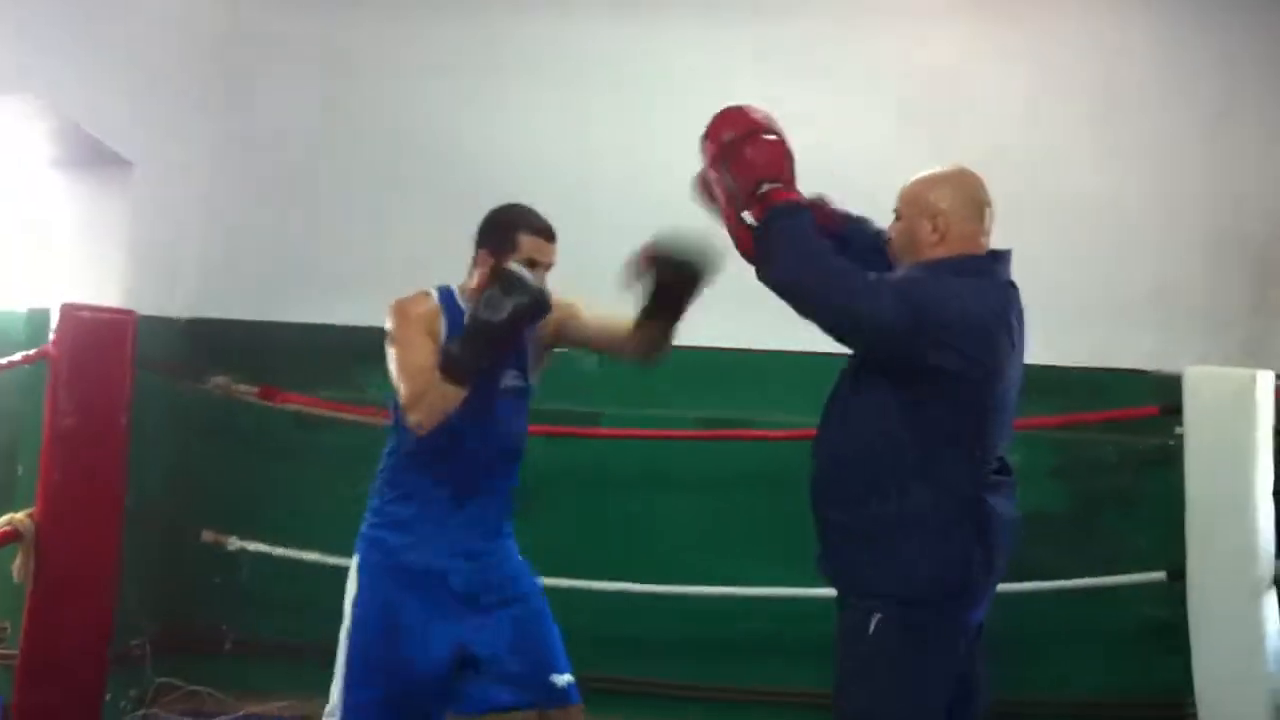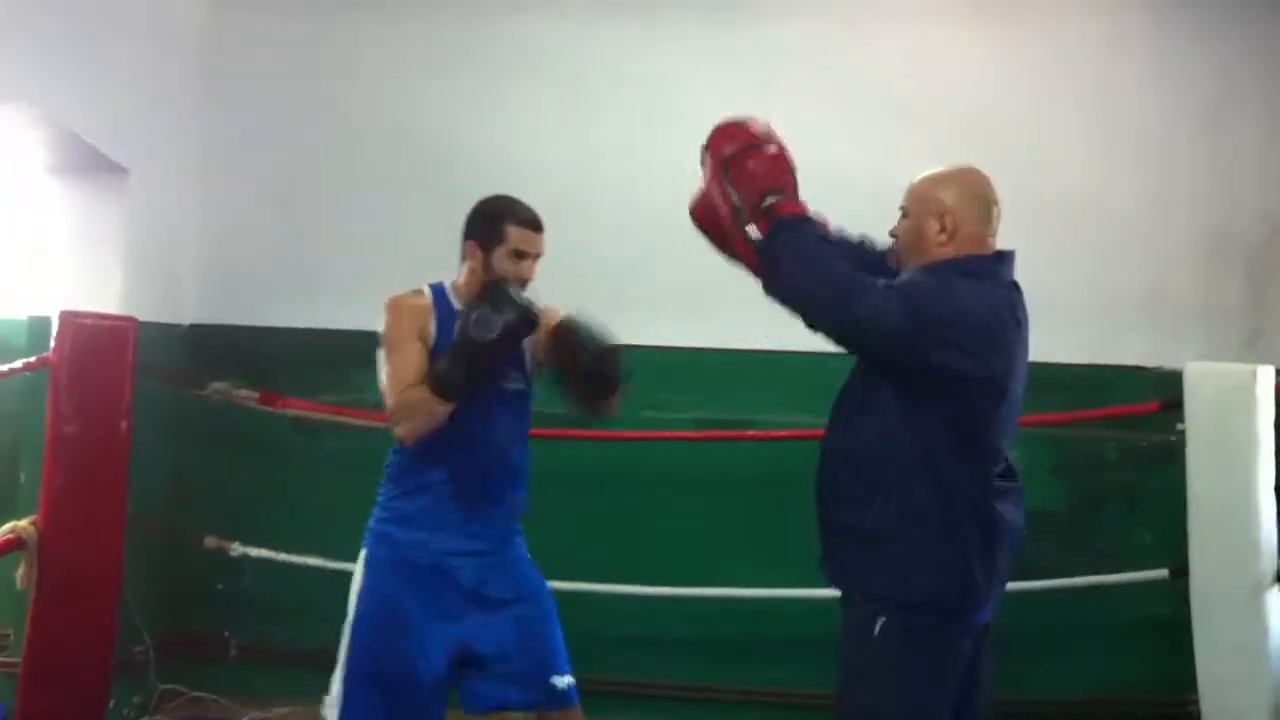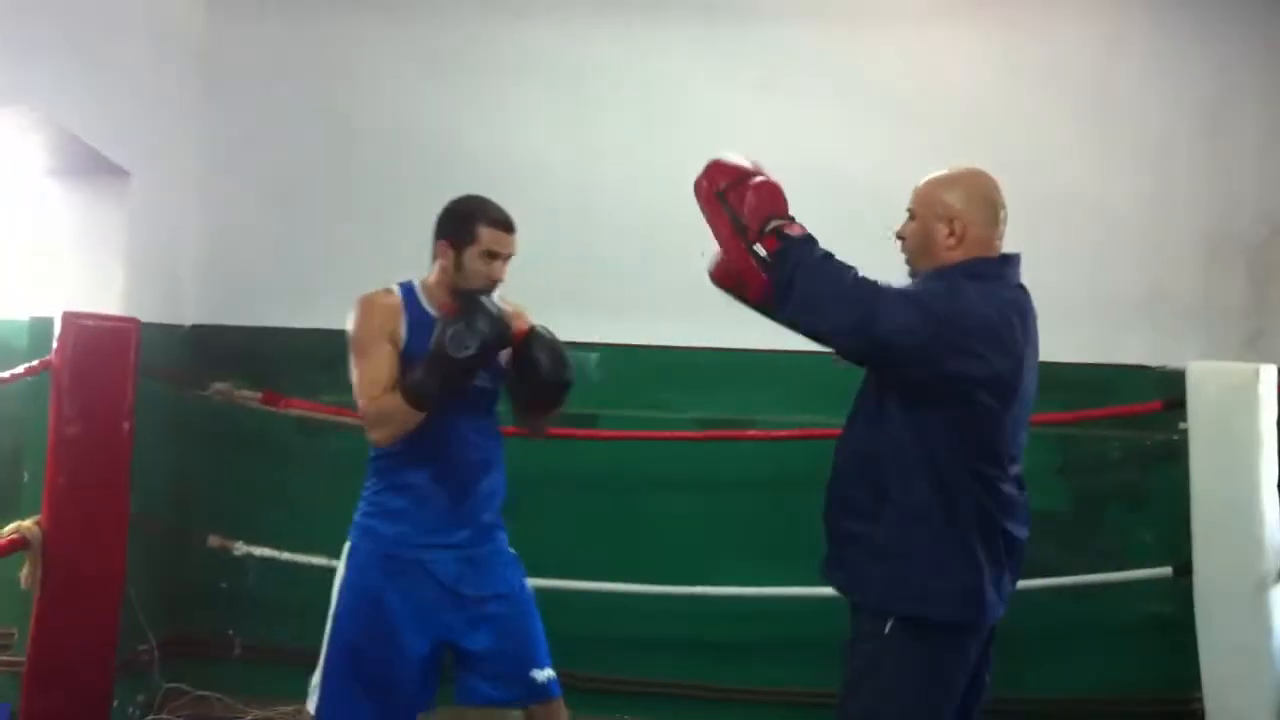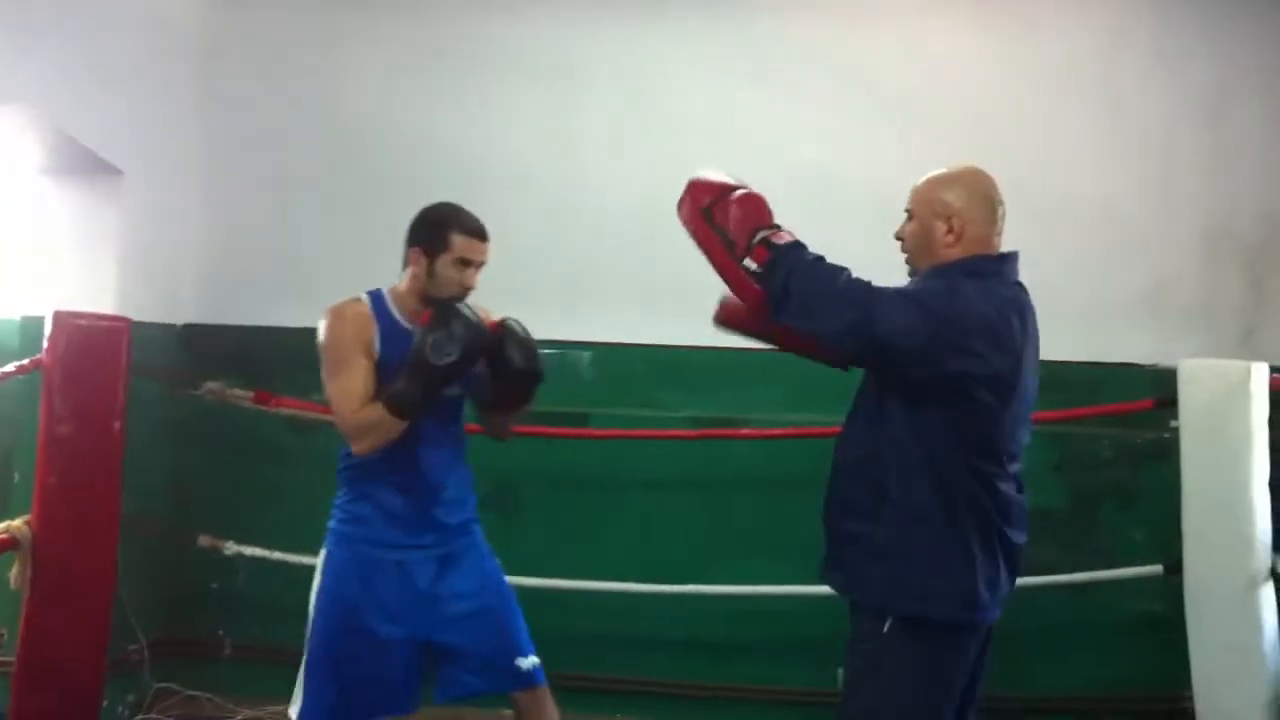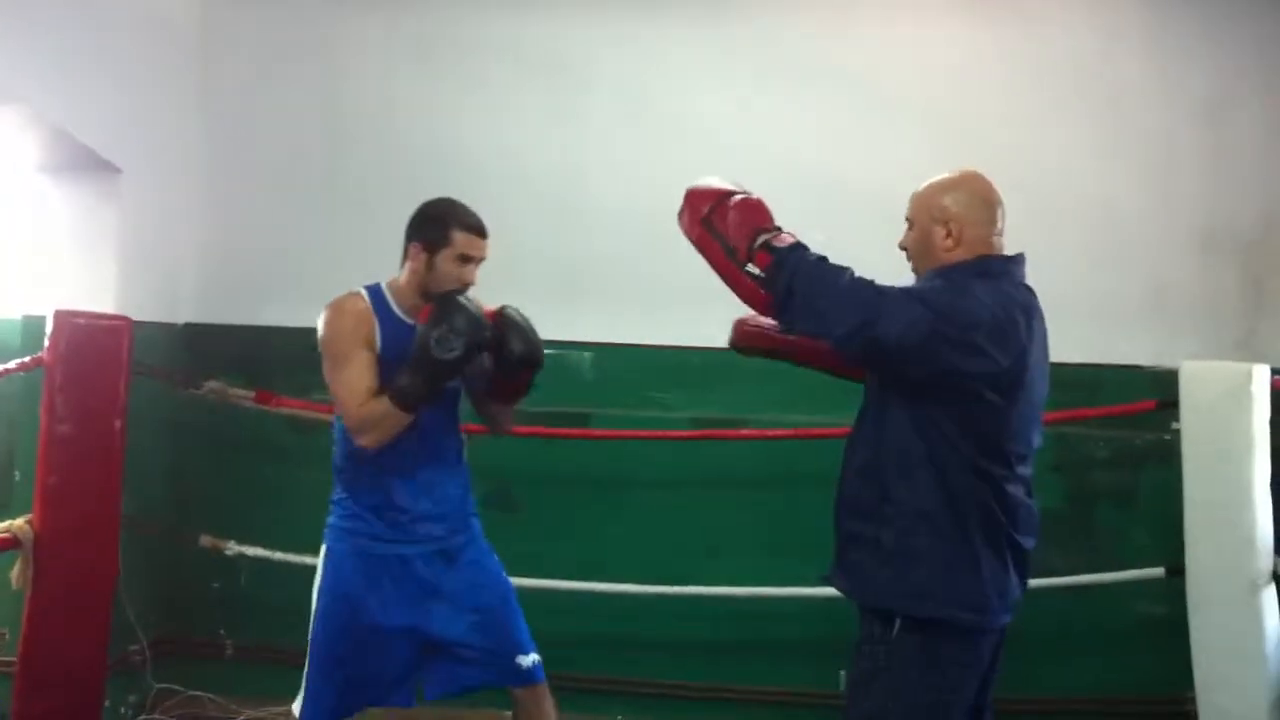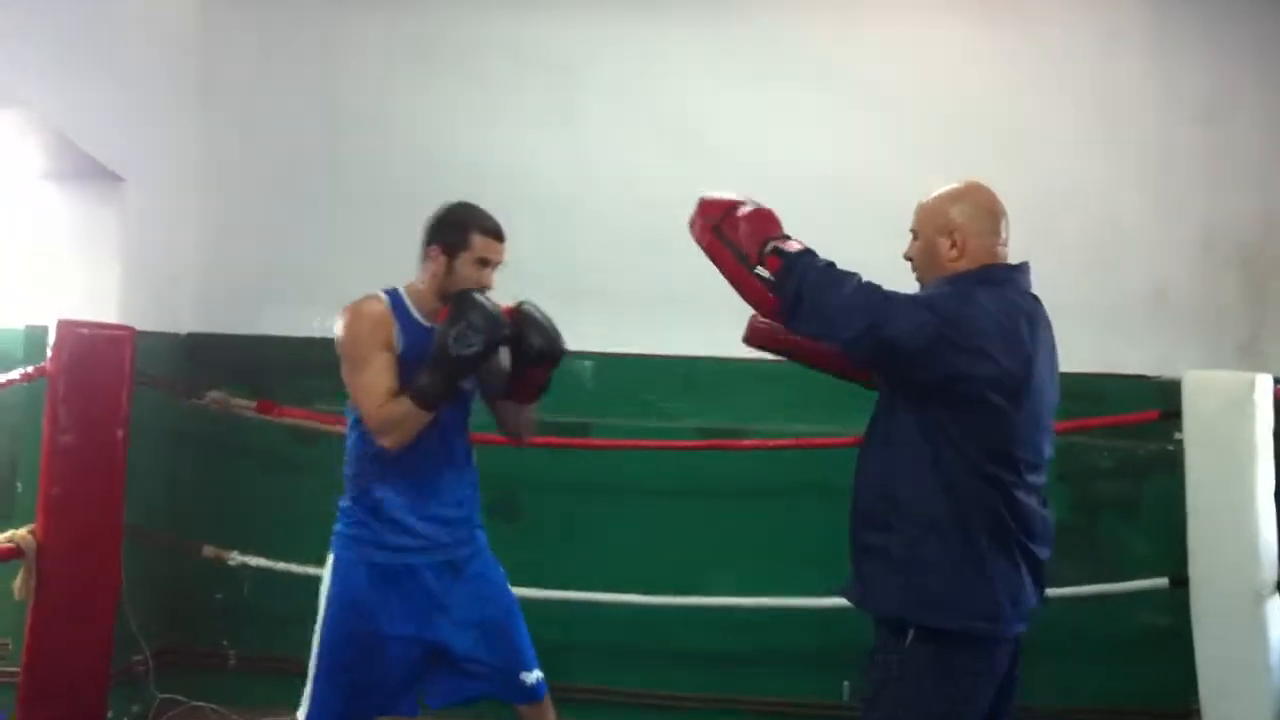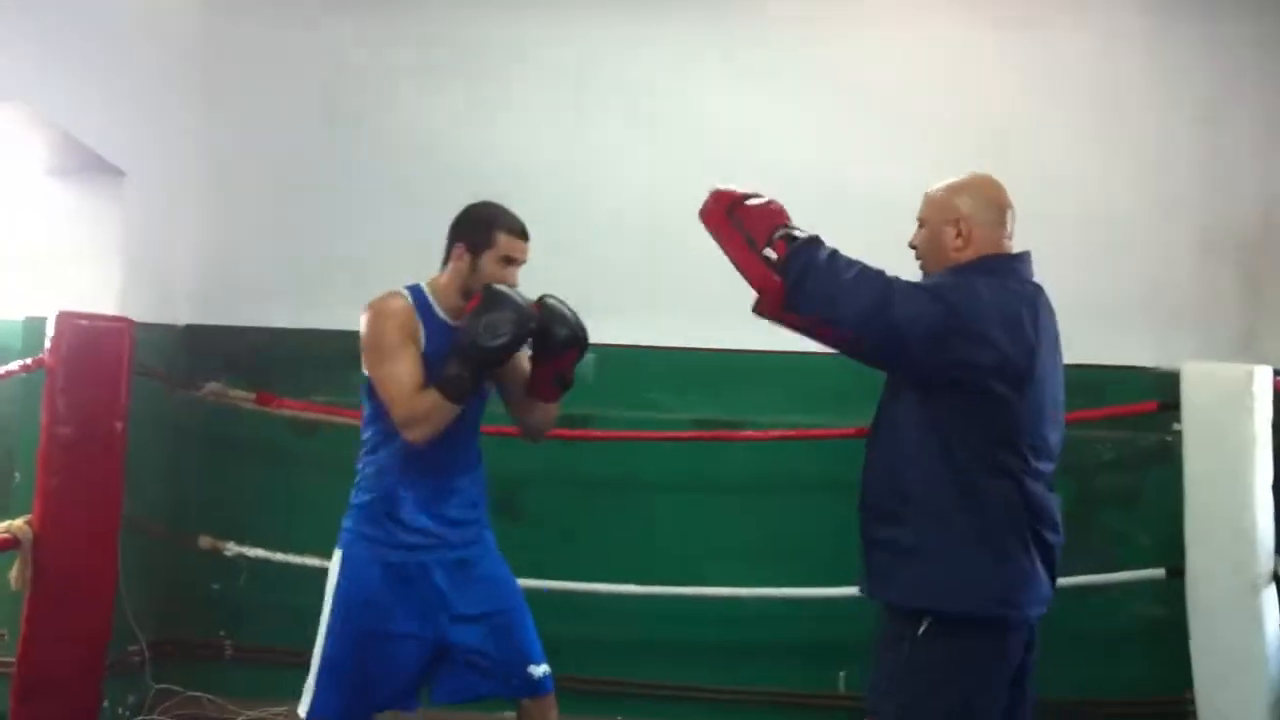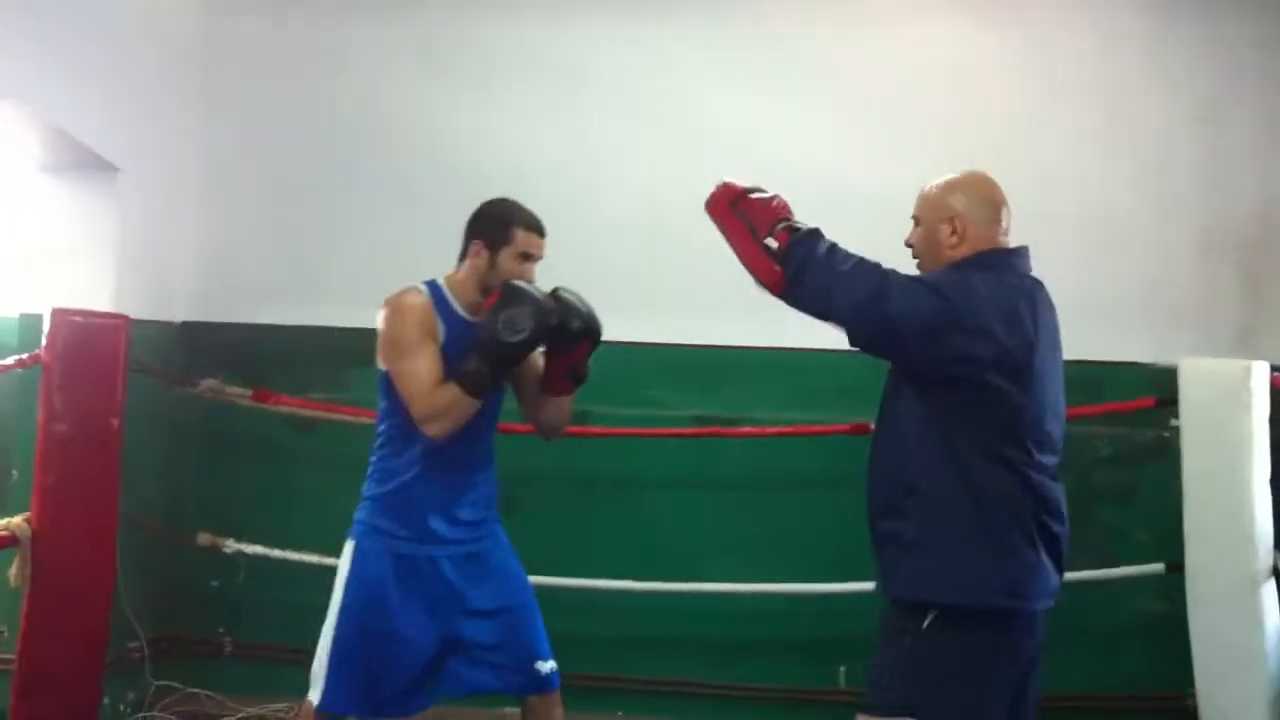
dt=0.1s
person 1, frame 1
left shoulder: (944, 310)
right shoulder: (977, 296)
left elbow: (836, 291)
right elbow: (864, 257)
left wrist: (769, 196)
right wrist: (788, 205)
left hip: (909, 573)
right hip: (947, 561)
person 1, frame 2
left shoulder: (948, 311)
right shoulder: (979, 296)
left elbow: (840, 298)
right elbow: (874, 277)
left wrist: (772, 207)
right wrist: (783, 217)
left hip: (911, 574)
right hip: (950, 563)
person 1, frame 3
left shoulder: (962, 314)
right shoulder: (989, 303)
left elbow: (858, 316)
right elbow: (885, 323)
left wrist: (772, 229)
left hip: (920, 578)
right hip: (961, 569)
person 1, frame 4
left shoulder: (960, 313)
right shoulder: (988, 302)
left elbow: (854, 317)
right elbow: (878, 326)
left wrist: (761, 240)
left hip: (919, 577)
right hip: (957, 569)
person 1, frame 5
left shoulder: (964, 313)
right shoulder: (1003, 305)
left elbow: (857, 315)
right elbow: (890, 341)
left wrist: (763, 244)
right wrist: (800, 342)
left hip: (930, 582)
right hip: (971, 573)
person 1, frame 6
left shoulder: (970, 320)
right shoulder: (1011, 313)
left elbow: (863, 319)
right elbow: (894, 340)
left wrist: (772, 250)
left hip: (942, 591)
right hip: (986, 582)
person 1, frame 7
left shoulder: (970, 310)
right shoulder: (1016, 303)
left elbow: (861, 305)
right elbow: (893, 318)
left wrist: (780, 241)
left hip: (955, 582)
right hip: (1000, 573)
person 1, frame 8
left shoulder: (968, 305)
right shoulder: (1015, 298)
left elbow: (861, 298)
right elbow: (896, 311)
left wrist: (781, 234)
left hip: (959, 577)
right hip: (1006, 568)
person 2, frame 1
left shoulder: (543, 319)
right shoulder: (418, 315)
left elbow: (642, 342)
right elbow: (421, 414)
left wrist: (669, 295)
right wrist: (487, 334)
left hip: (486, 548)
right hip: (401, 547)
person 2, frame 2
left shoulder: (535, 324)
right shoulder: (411, 311)
left elbow: (599, 408)
right elbow: (406, 423)
left wrist: (595, 374)
right wrist: (467, 359)
left hip: (495, 548)
right hip: (407, 547)
person 2, frame 3
left shoulder: (499, 321)
right shoulder: (382, 312)
left elbow: (531, 421)
right elbow: (378, 425)
left wrist: (540, 388)
right wrist: (442, 368)
left hip: (478, 542)
right hip: (391, 542)
person 2, frame 4
left shoulder: (473, 326)
right shoulder: (352, 322)
left elbow: (497, 424)
right elbow: (360, 435)
left wrist: (513, 383)
right wrist: (423, 376)
left hip: (452, 543)
right hip: (365, 546)
person 2, frame 5
left shoulder: (467, 320)
right shoulder: (350, 316)
left elbow: (497, 420)
right elbow: (367, 429)
left wrist: (512, 372)
right wrist: (429, 368)
left hip: (452, 535)
right hip: (367, 540)
left knee: (527, 677)
person 2, frame 6
left shoulder: (480, 322)
right shoulder: (369, 319)
left elbow: (517, 427)
right elbow: (387, 430)
left wrist: (530, 372)
right wrist: (446, 367)
left hip: (458, 547)
right hip: (373, 550)
person 2, frame 7
left shoulder: (498, 320)
right shoulder: (391, 315)
left elbow: (535, 425)
right elbow: (415, 424)
left wrist: (554, 364)
right wrist: (475, 361)
left hip: (463, 543)
right hip: (380, 545)
person 2, frame 8
left shoulder: (511, 317)
right shoulder: (409, 311)
left elbow: (549, 422)
right elbow: (433, 419)
left wrist: (566, 360)
right wrist: (492, 356)
left hip: (475, 539)
right hip: (393, 538)
